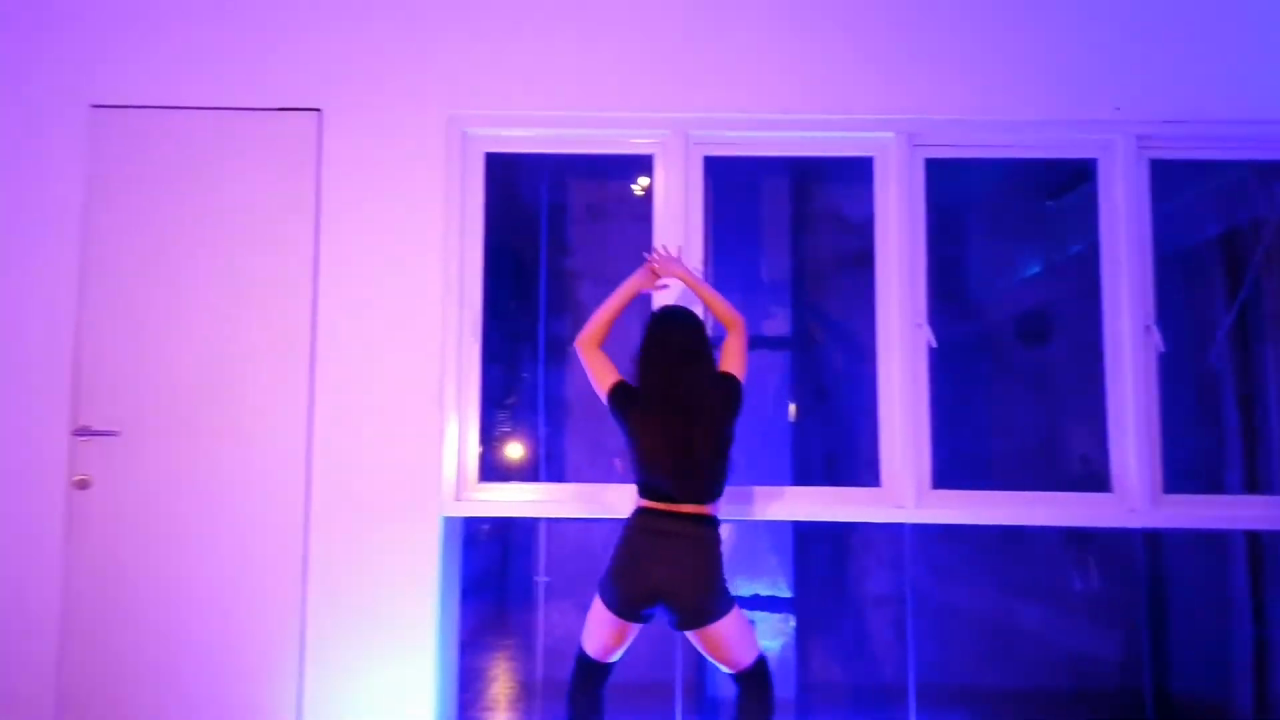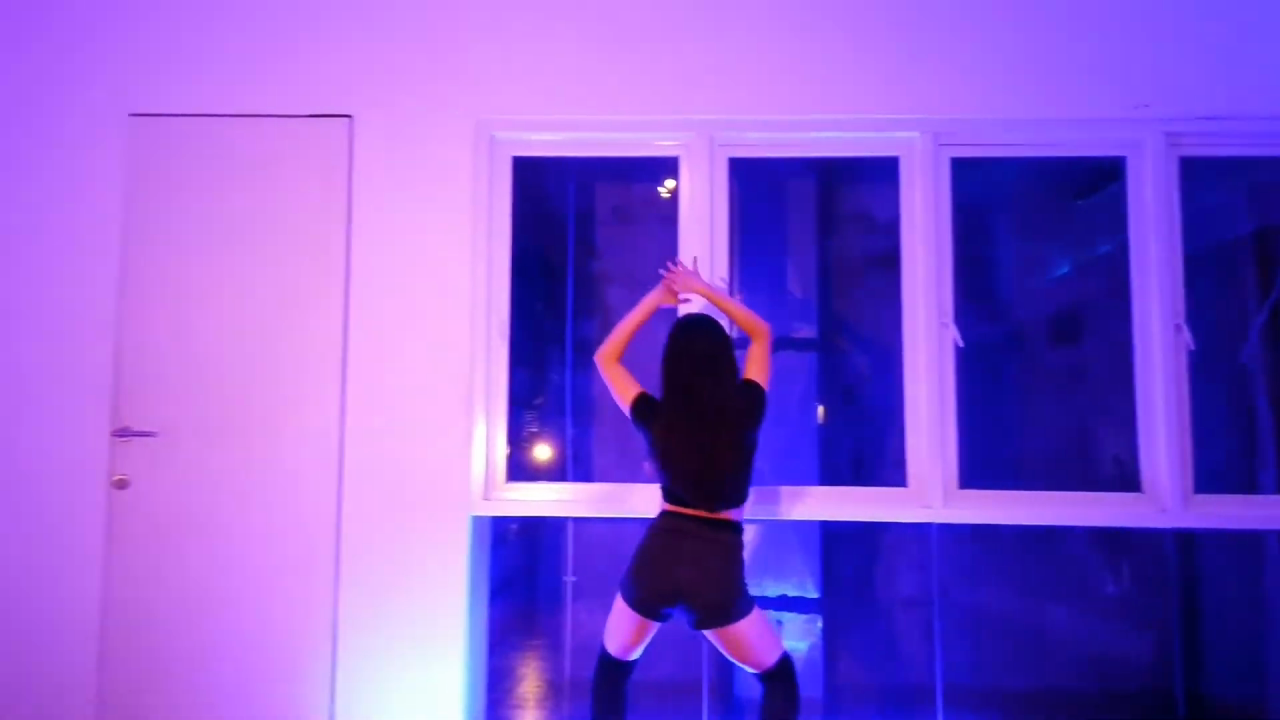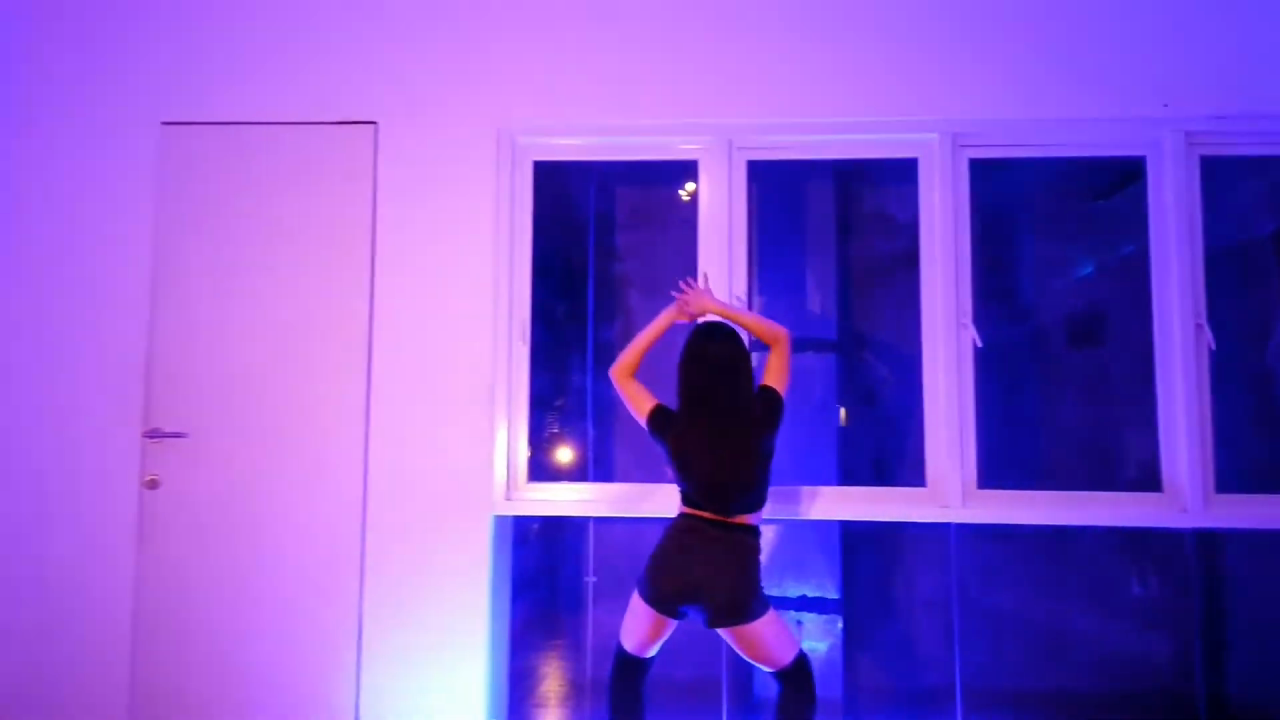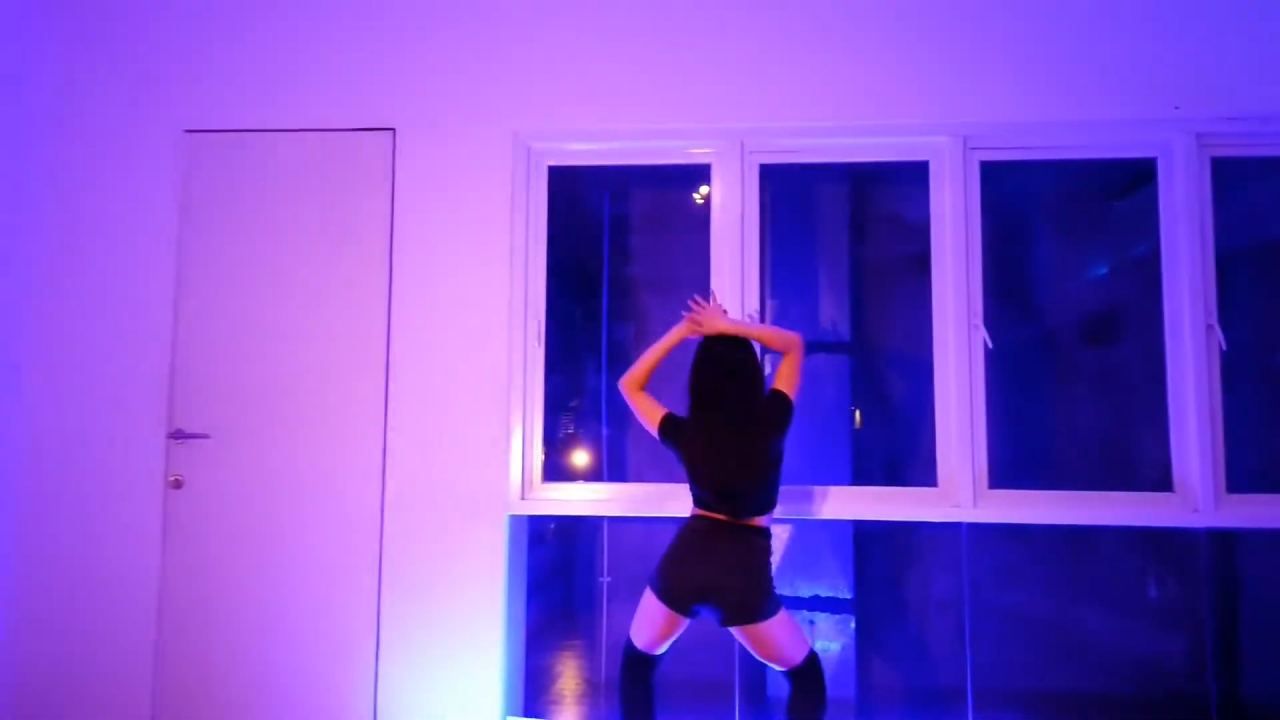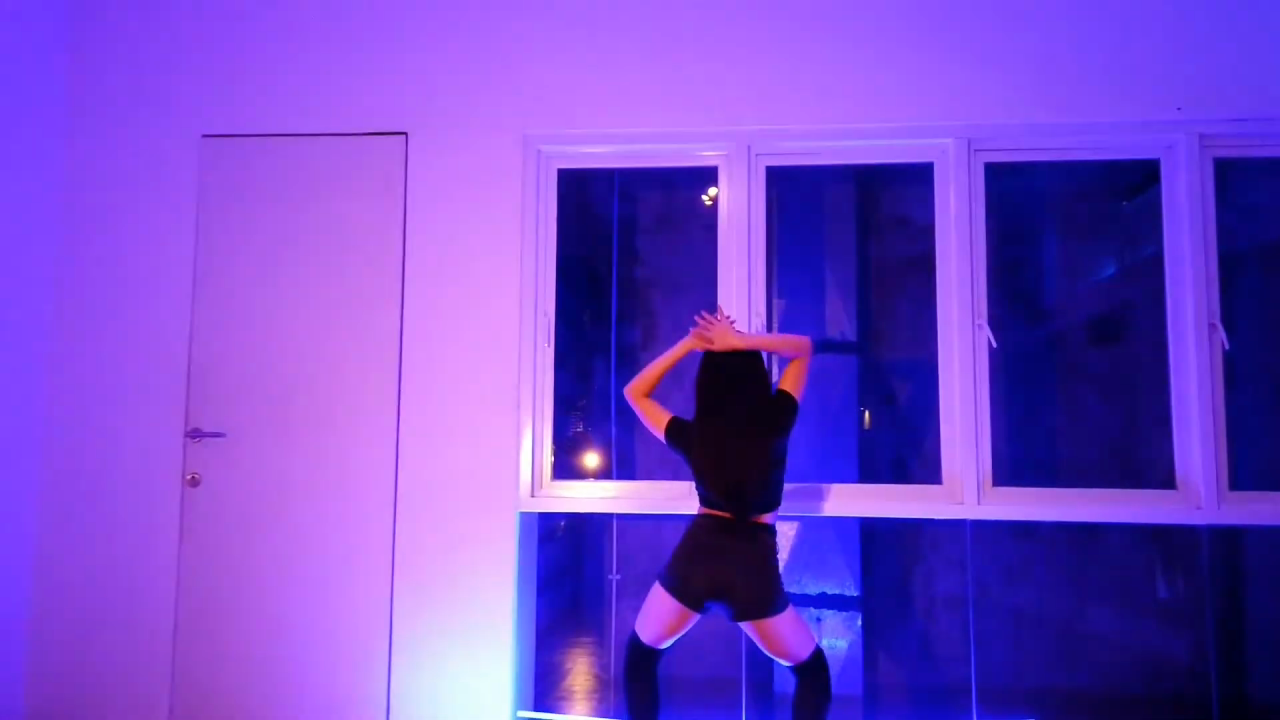
dt=0.1s
person 1, frame 1
left shoulder: (634, 410)
right shoulder: (722, 405)
left elbow: (586, 343)
left hip: (636, 558)
right hip: (697, 564)
left knee: (590, 671)
right knee: (753, 677)
person 1, frame 2
left shoulder: (657, 420)
right shoulder: (745, 414)
left elbow: (605, 358)
right elbow: (762, 334)
left wrist: (654, 298)
right wrist: (704, 291)
left hip: (656, 560)
right hip: (718, 570)
left knee: (613, 667)
right knee: (780, 677)
person 1, frame 3
left shoulder: (674, 429)
right shoulder: (762, 420)
left elbow: (620, 373)
right elbow: (781, 340)
left wrist: (669, 316)
right wrist: (718, 309)
left hip: (673, 561)
right hip: (734, 571)
left knee: (629, 666)
right knee: (797, 677)
person 1, frame 4
left shoulder: (686, 434)
right shoulder: (771, 424)
left elbow: (629, 385)
right elbow: (795, 344)
left wrist: (681, 331)
right wrist: (731, 328)
left hip: (686, 560)
right hip: (747, 570)
left knee: (638, 660)
right knee: (806, 673)
person 1, frame 5
left shoulder: (692, 437)
right shoulder: (775, 426)
left elbow: (634, 392)
right elbow: (803, 348)
left wrist: (688, 344)
right wrist: (742, 341)
left hip: (697, 559)
right hip: (755, 569)
left knee: (641, 655)
right knee: (813, 670)
